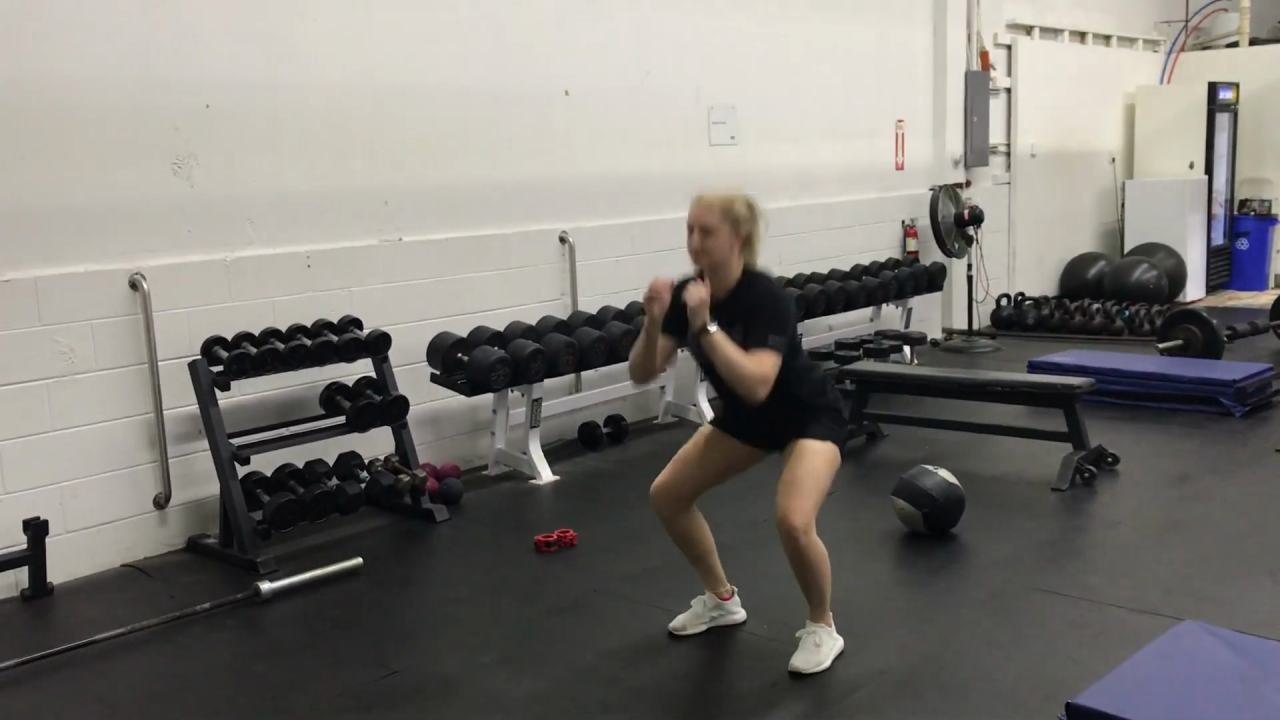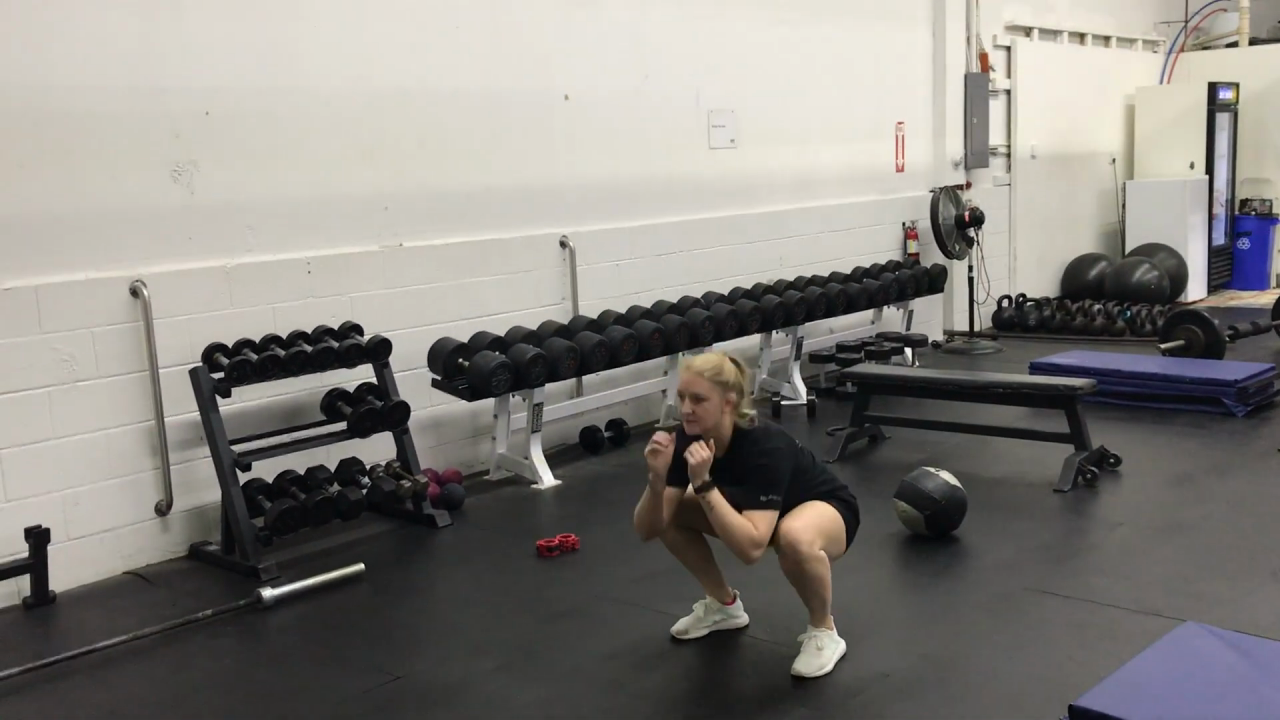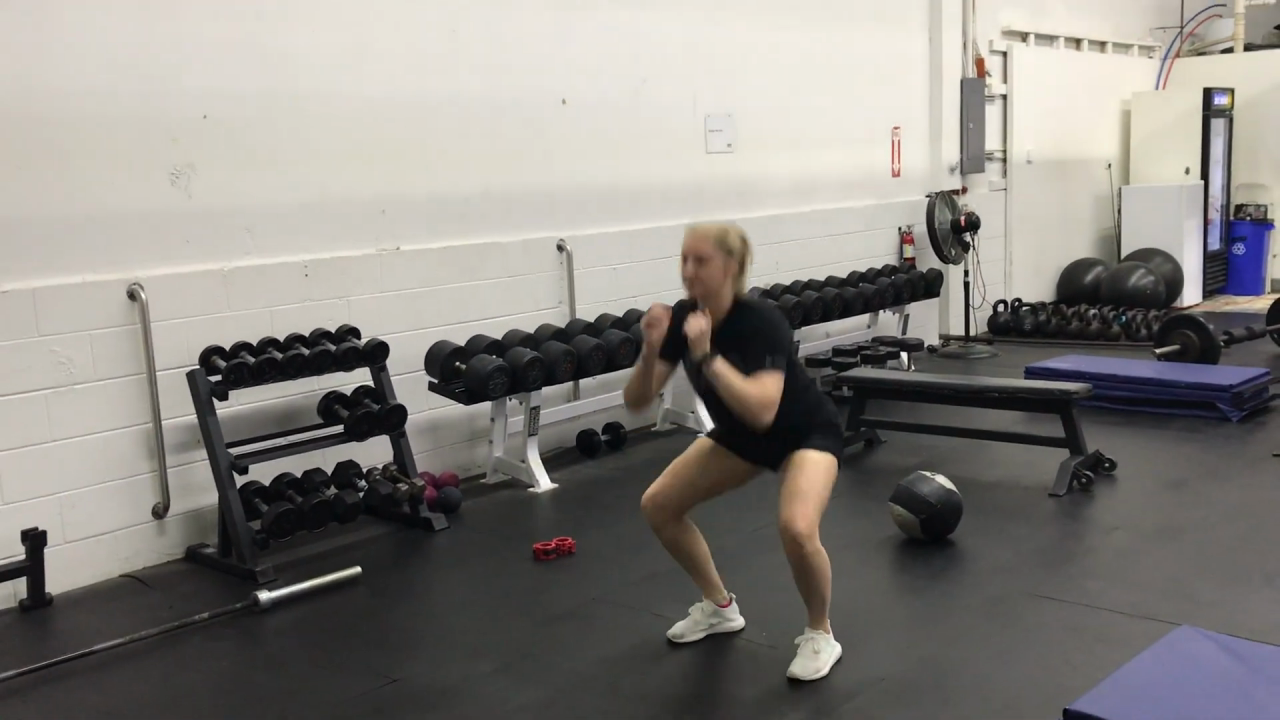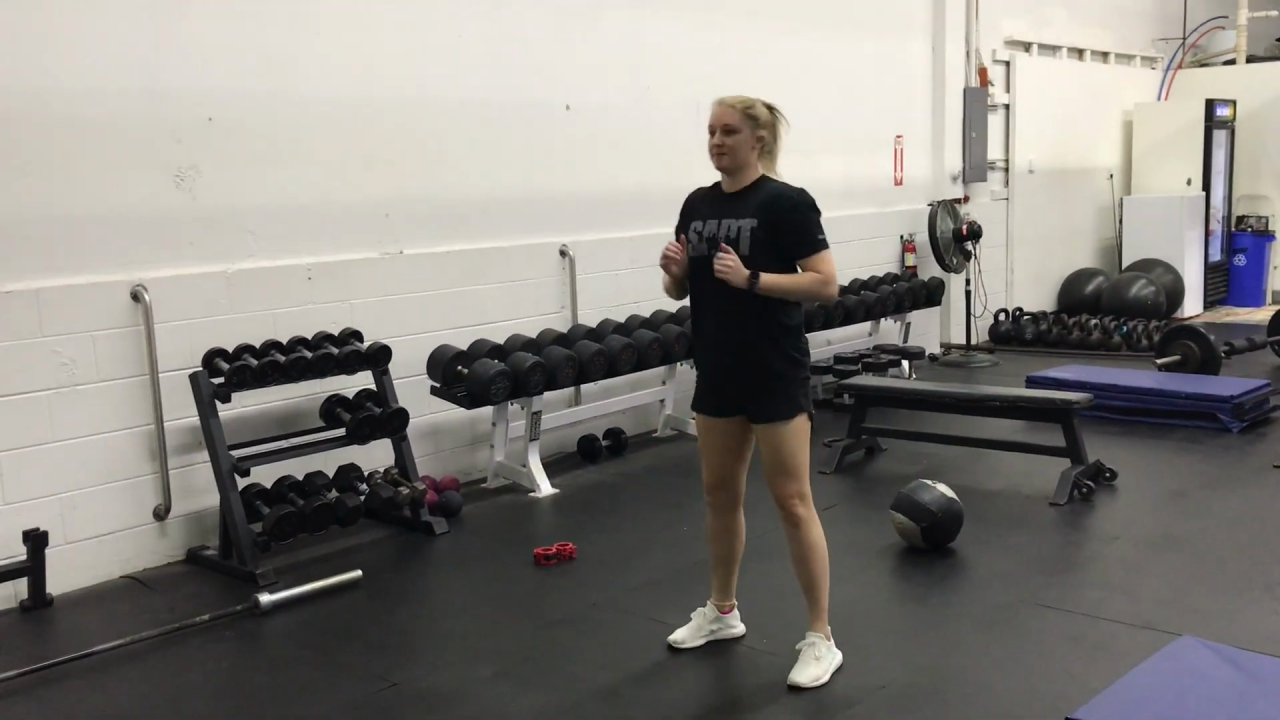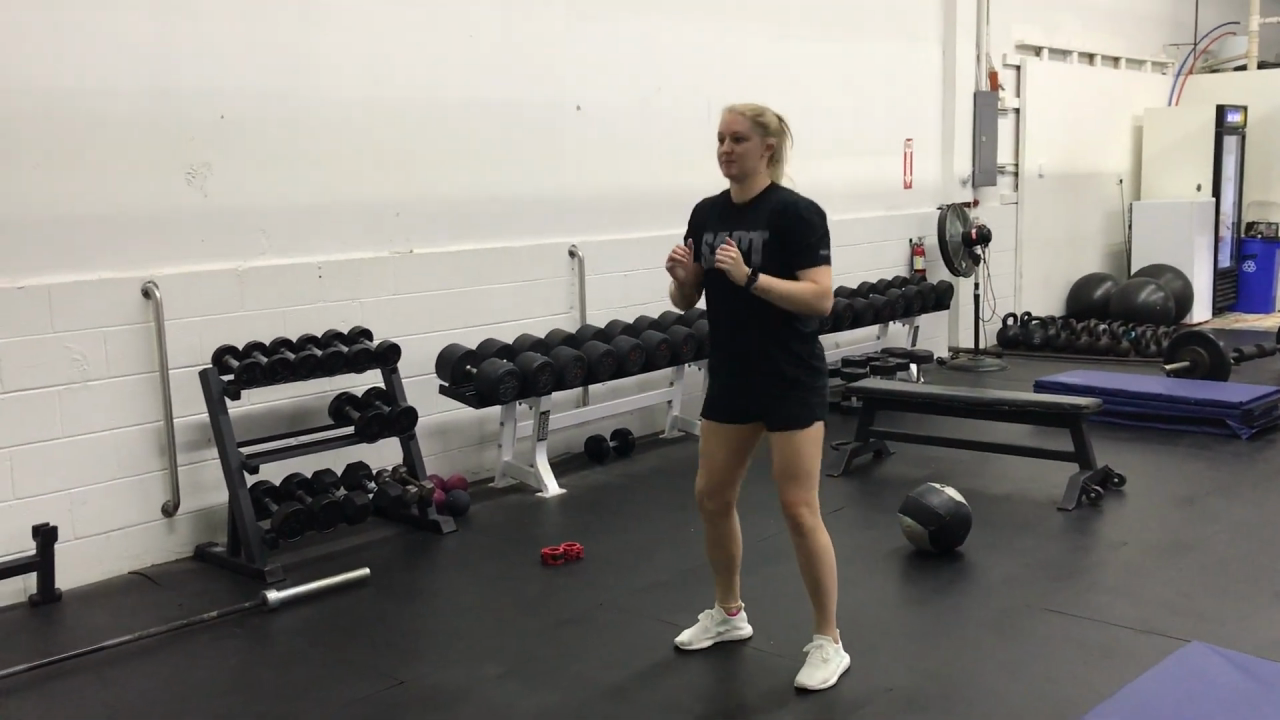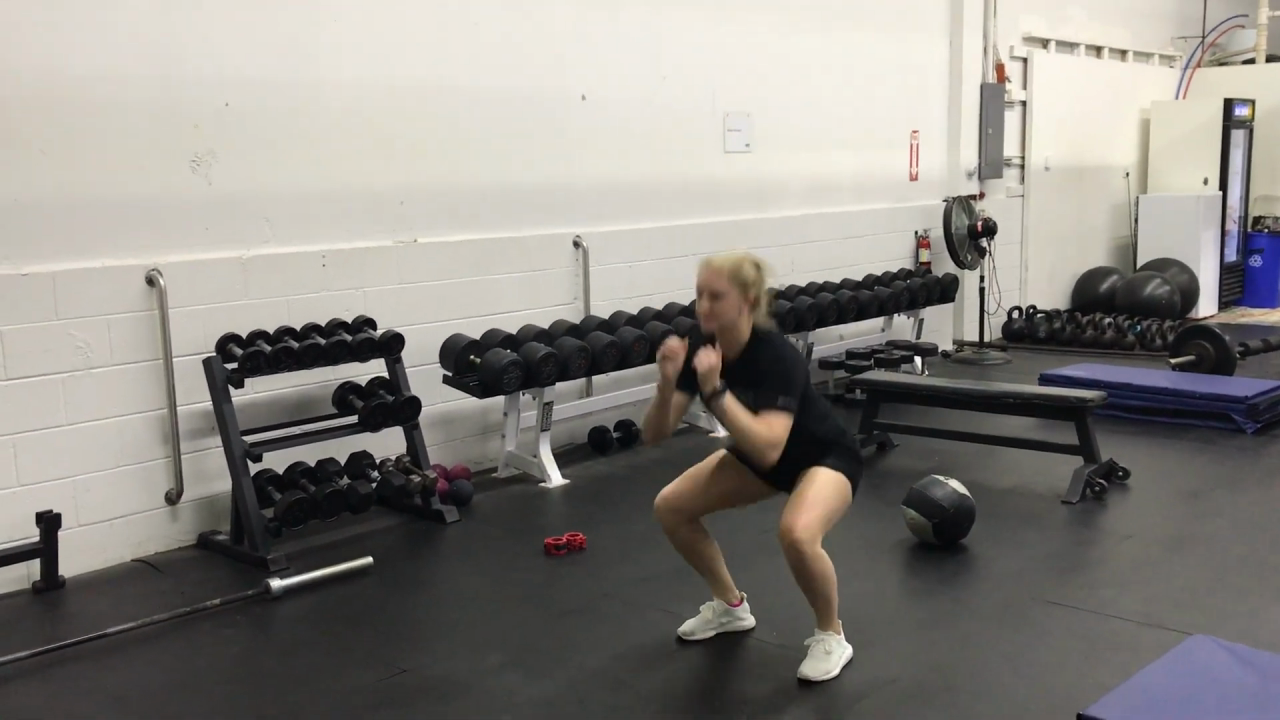
dt=0.4s
person 1, frame 1
left shoulder: (767, 298)
right shoulder: (686, 293)
left elbow: (756, 387)
right elbow: (642, 374)
left wrist: (705, 326)
right wrist: (653, 323)
left hip: (810, 416)
right hip: (743, 416)
left knee: (792, 520)
right knee: (665, 496)
left ankle: (822, 628)
right ankle: (721, 598)
person 1, frame 2
left shoulder: (765, 446)
right shoulder: (687, 441)
left elbow: (751, 548)
right elbow: (646, 529)
left wrist: (704, 484)
right wrist: (656, 479)
left hip: (825, 506)
left knee: (794, 537)
right knee: (667, 518)
left ankle: (823, 630)
right ankle: (723, 603)
person 1, frame 3
left shoulder: (761, 320)
right shoulder: (682, 318)
left elbow: (762, 410)
right elbow: (637, 401)
left wrist: (706, 355)
right wrist: (651, 350)
left hip: (808, 434)
right hip: (737, 431)
left knee: (796, 528)
right knee: (657, 505)
left ankle: (820, 634)
right ankle: (719, 606)
person 1, frame 4
left shoulder: (786, 202)
right shoulder: (697, 204)
left elbow: (826, 285)
right elbow: (678, 291)
left wrist: (750, 278)
right wrist: (674, 268)
left hip: (775, 375)
right hip: (717, 375)
left knee: (791, 501)
right knee: (720, 495)
left ankle: (821, 639)
right ankle: (722, 612)
person 1, frame 5
left shoulder: (795, 212)
right shoulder: (706, 213)
left elbow: (820, 299)
right elbow: (685, 301)
left wrist: (748, 275)
right wrist: (681, 275)
left hip: (790, 381)
right hip: (729, 380)
left knee: (798, 510)
right knee: (712, 499)
left ankle: (829, 642)
right ankle: (728, 614)
person 1, frame 6
left shoulder: (778, 357)
right shoulder: (701, 348)
left elbow: (768, 449)
right elbow: (655, 434)
left wrist: (715, 390)
right wrist: (667, 380)
left hip: (825, 456)
right hip: (757, 454)
left knee: (796, 533)
right knee: (669, 508)
left ankle: (831, 635)
right ankle: (731, 605)
